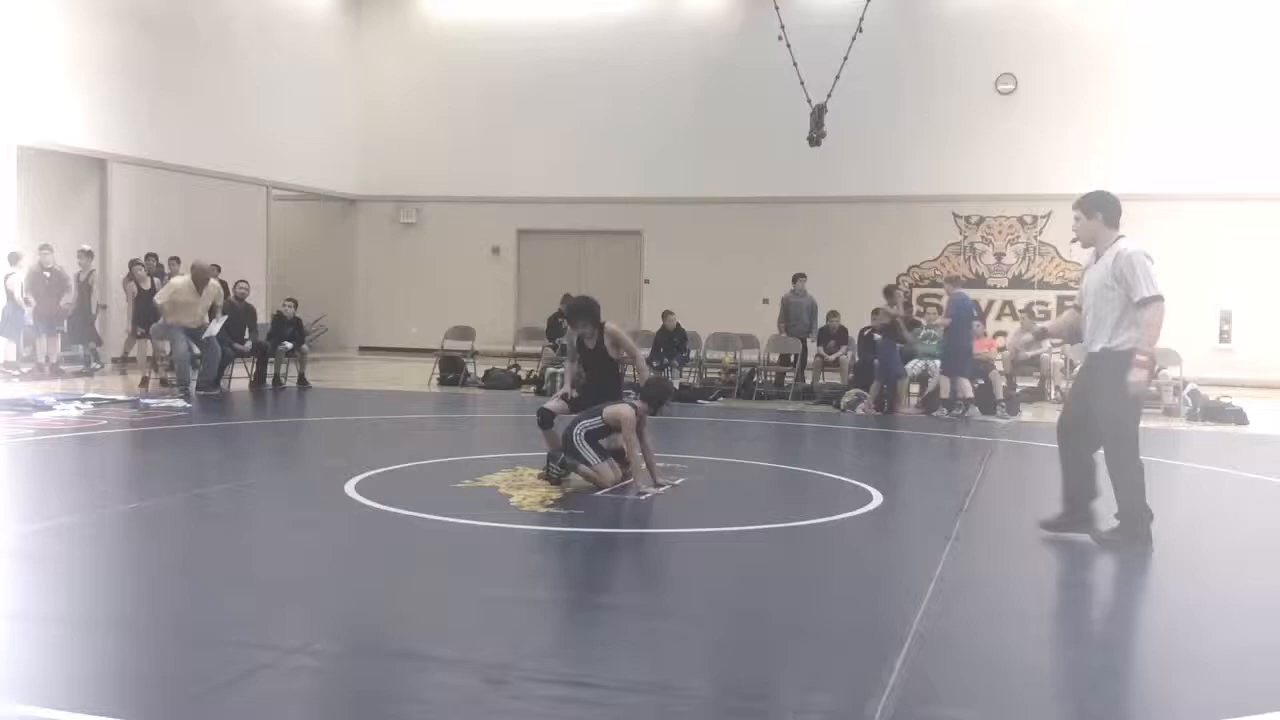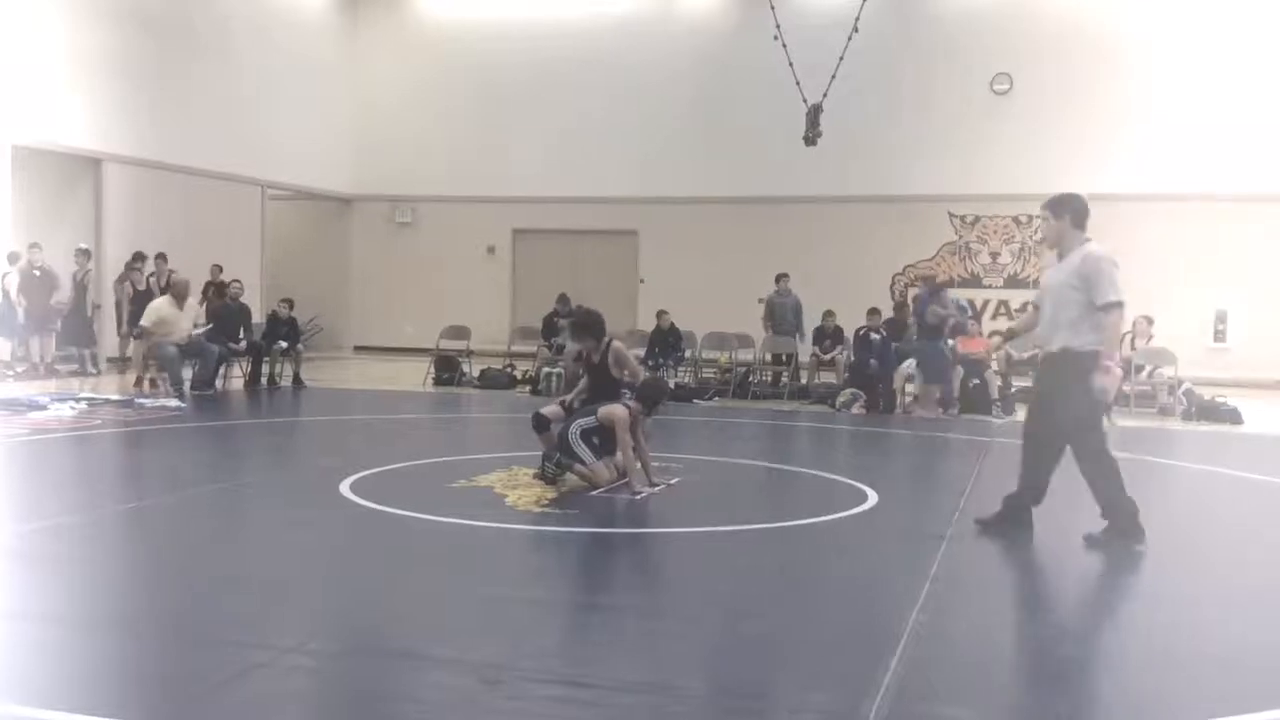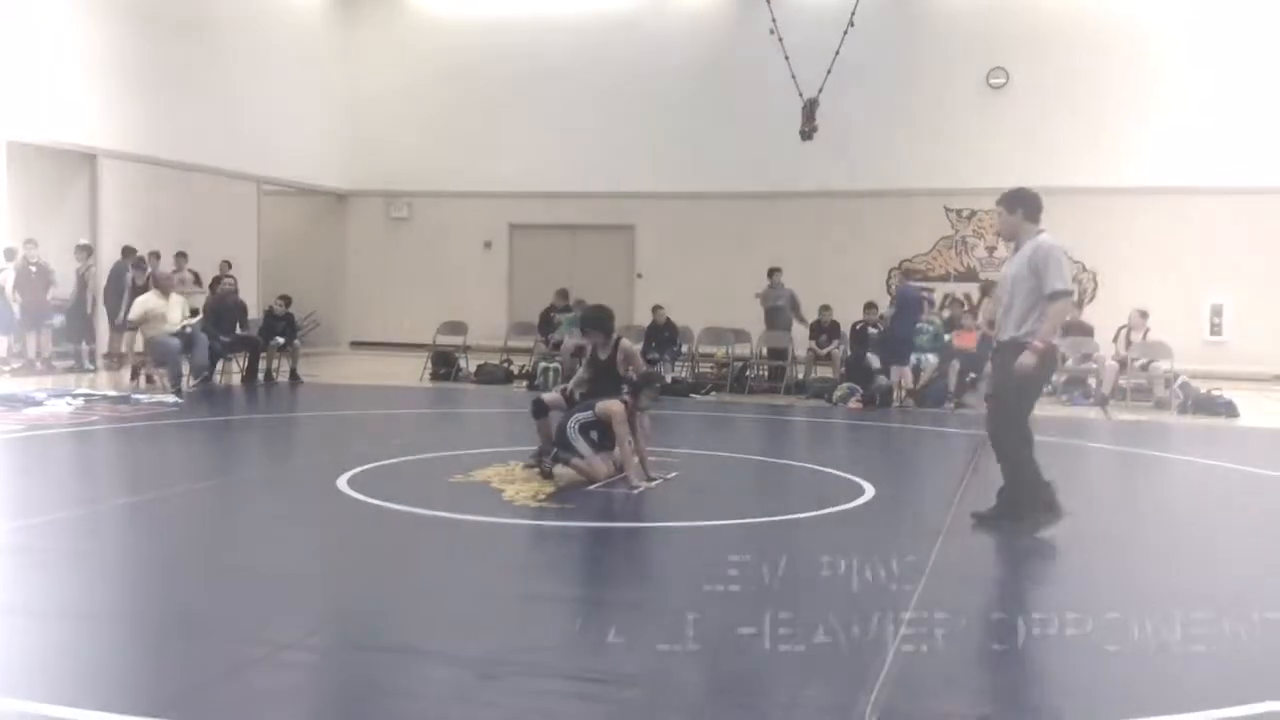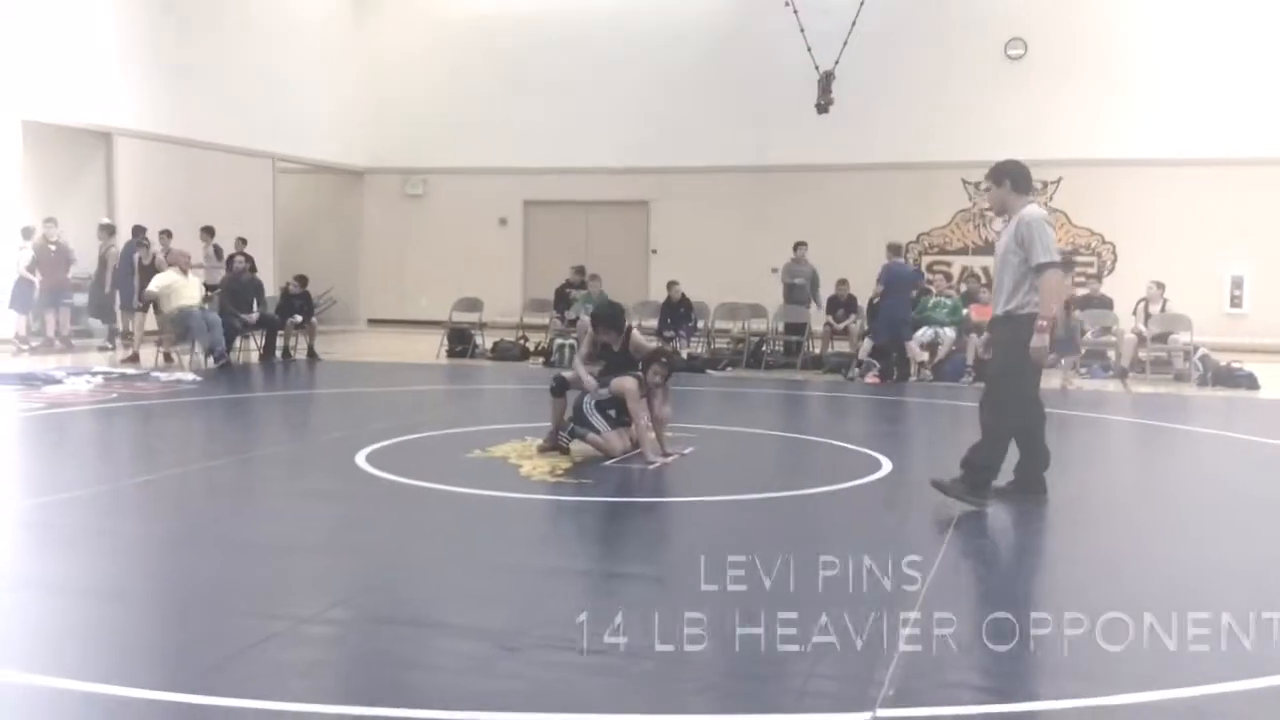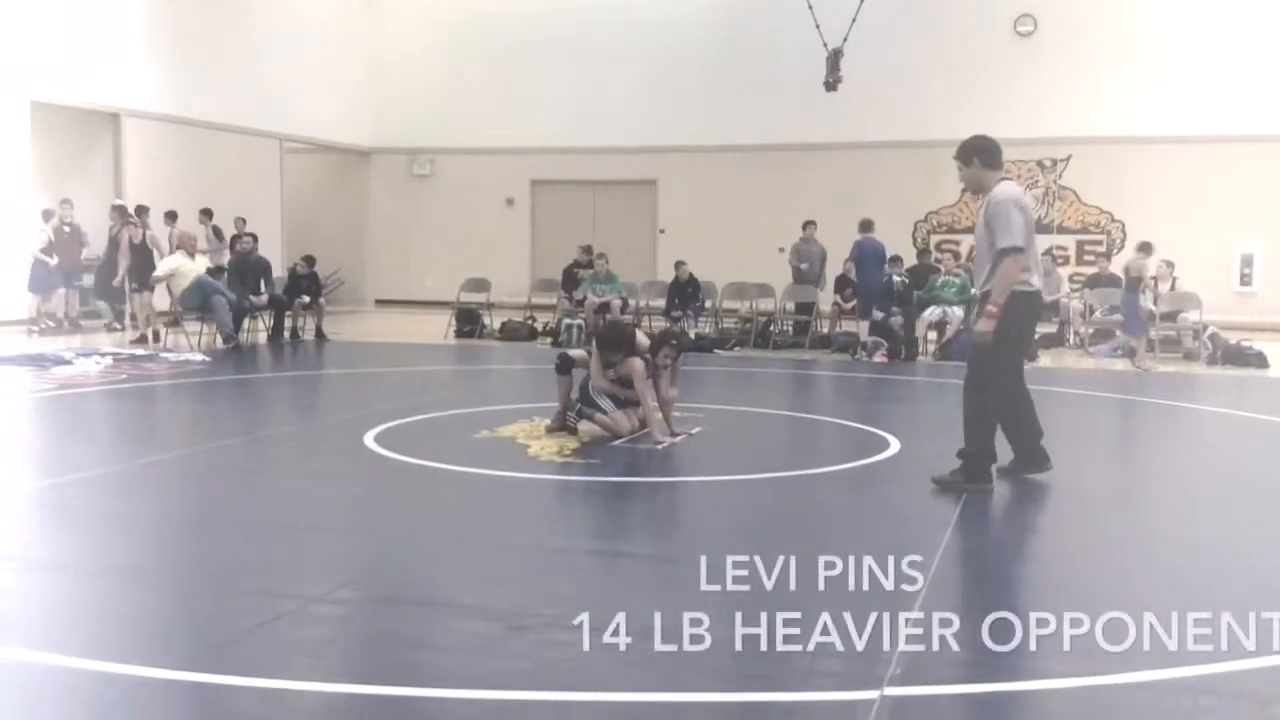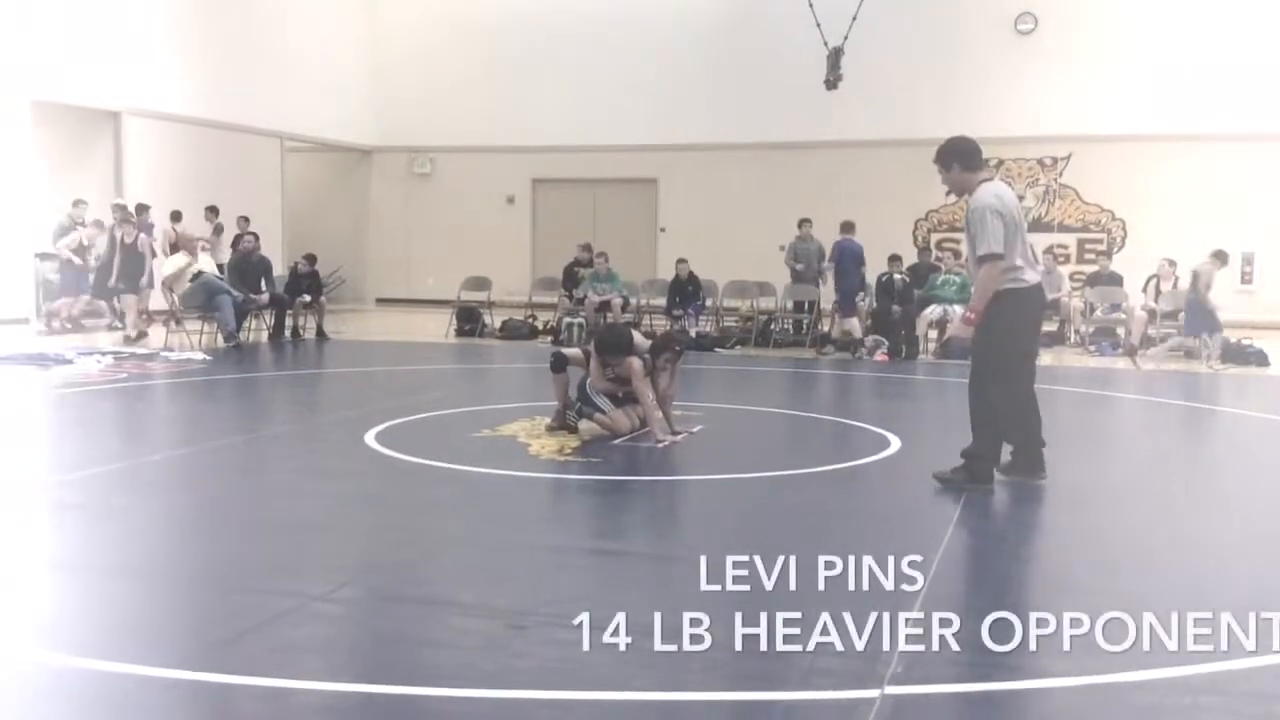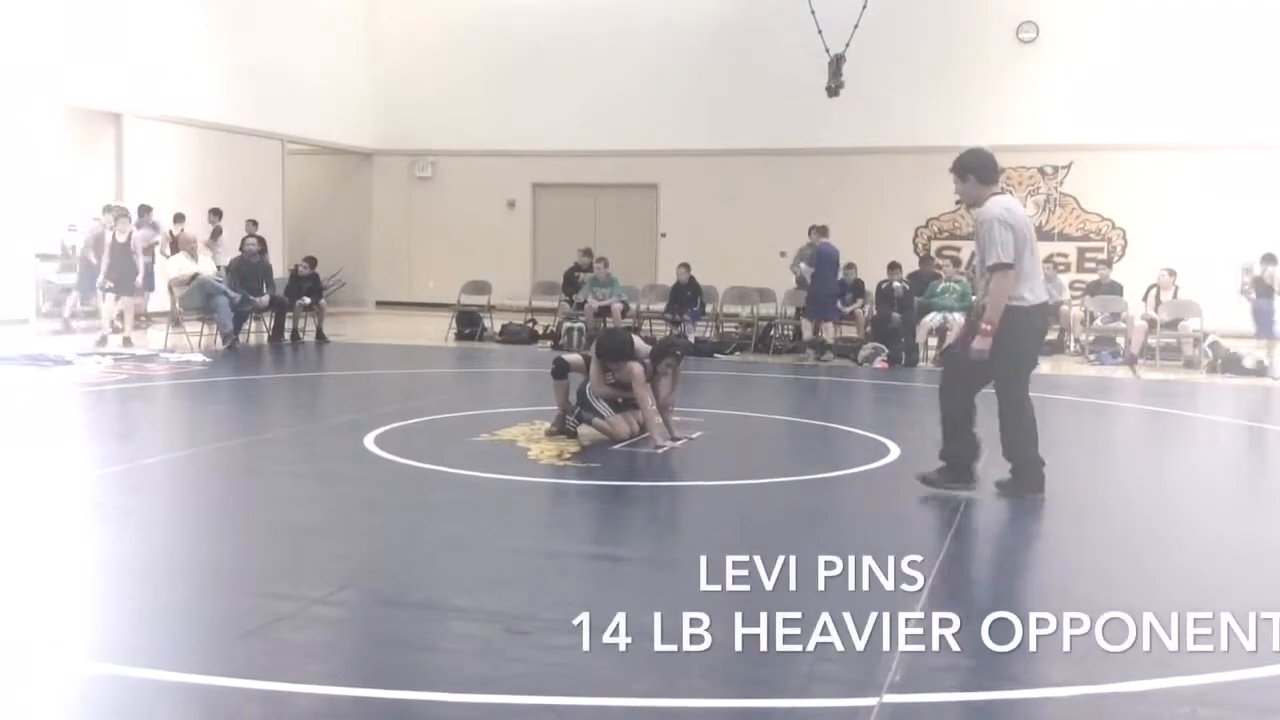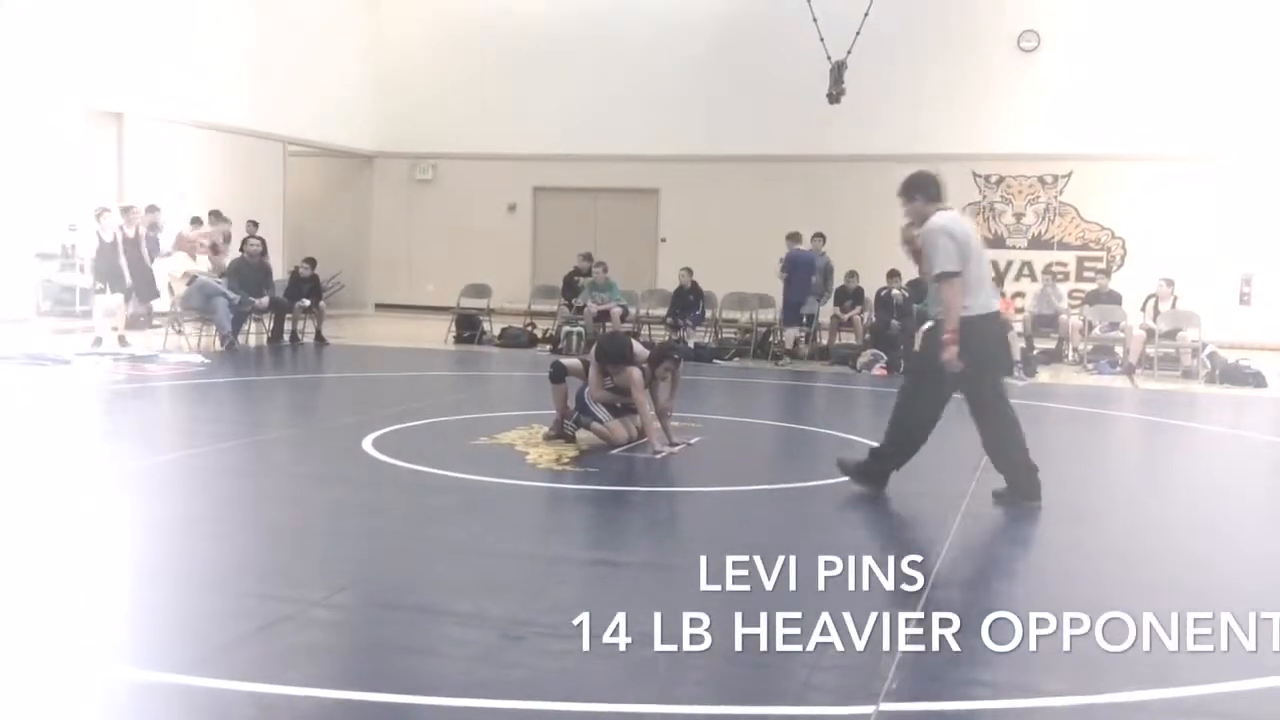
dt=0.4s
person 1, frame 1
left shoulder: (1129, 255)
right shoulder: (1095, 261)
left elbow: (1153, 309)
left wrist: (1142, 363)
right wrist: (1044, 332)
left hip: (1121, 364)
right hip: (1096, 362)
left knee: (1119, 446)
right knee: (1072, 432)
left ankle: (1136, 526)
right ankle: (1077, 512)
person 1, frame 2
left shoulder: (1093, 259)
right shoulder: (1058, 262)
left elbow: (1113, 312)
left wrist: (1107, 366)
right wrist: (1009, 333)
left hip: (1079, 365)
right hip: (1054, 364)
left knee: (1088, 445)
right knee: (1037, 440)
left ankle: (1124, 524)
right ankle: (1017, 513)
person 1, frame 3
left shoulder: (1046, 249)
right shoulder: (1019, 253)
left elbow: (1062, 301)
left wrist: (1037, 347)
right wrist: (1001, 351)
left hip: (1028, 354)
right hip: (1010, 352)
left knee: (1006, 428)
right knee: (1007, 429)
left ankle: (1041, 502)
right ankle: (1014, 503)
person 1, frame 4
left shoulder: (1032, 220)
right shoulder: (1015, 223)
left elbow: (1050, 274)
left wrist: (1042, 327)
right wrist: (994, 328)
left hip: (1024, 325)
right hip: (1012, 324)
left knee: (997, 404)
right knee: (1021, 404)
left ankle: (976, 482)
right ankle: (1030, 478)
person 1, frame 5
left shoulder: (1002, 199)
right shoulder: (1003, 196)
left elbow: (1012, 260)
left wrist: (990, 312)
right wrist: (991, 306)
left hip: (1010, 303)
right hip: (1018, 301)
left knee: (981, 386)
right knee: (1007, 383)
left ankle: (976, 469)
right ankle: (1030, 454)
person 1, frame 6
left shoulder: (982, 203)
right shoulder: (999, 190)
left elbow: (992, 265)
left wrist: (970, 317)
left hip: (1008, 299)
right hip: (1028, 293)
left knee: (987, 386)
right knee: (1016, 383)
left ankle: (979, 468)
right ankle: (1028, 457)
person 1, frame 7
left shoulder: (991, 215)
right shoulder: (1010, 207)
left elbow: (1002, 276)
left wrist: (985, 331)
left hip: (1010, 315)
right hip: (1034, 312)
left knee: (956, 381)
right knee: (1013, 393)
left ankle: (959, 467)
right ankle: (1029, 475)
person 1, frame 8
left shoulder: (936, 227)
right shoulder: (958, 222)
left elbow: (950, 286)
left wrist: (949, 341)
right wrist: (917, 253)
left hip: (966, 327)
right hip: (989, 322)
left knee: (917, 399)
right knee: (991, 407)
left ankle: (877, 469)
right ankle: (1023, 484)
